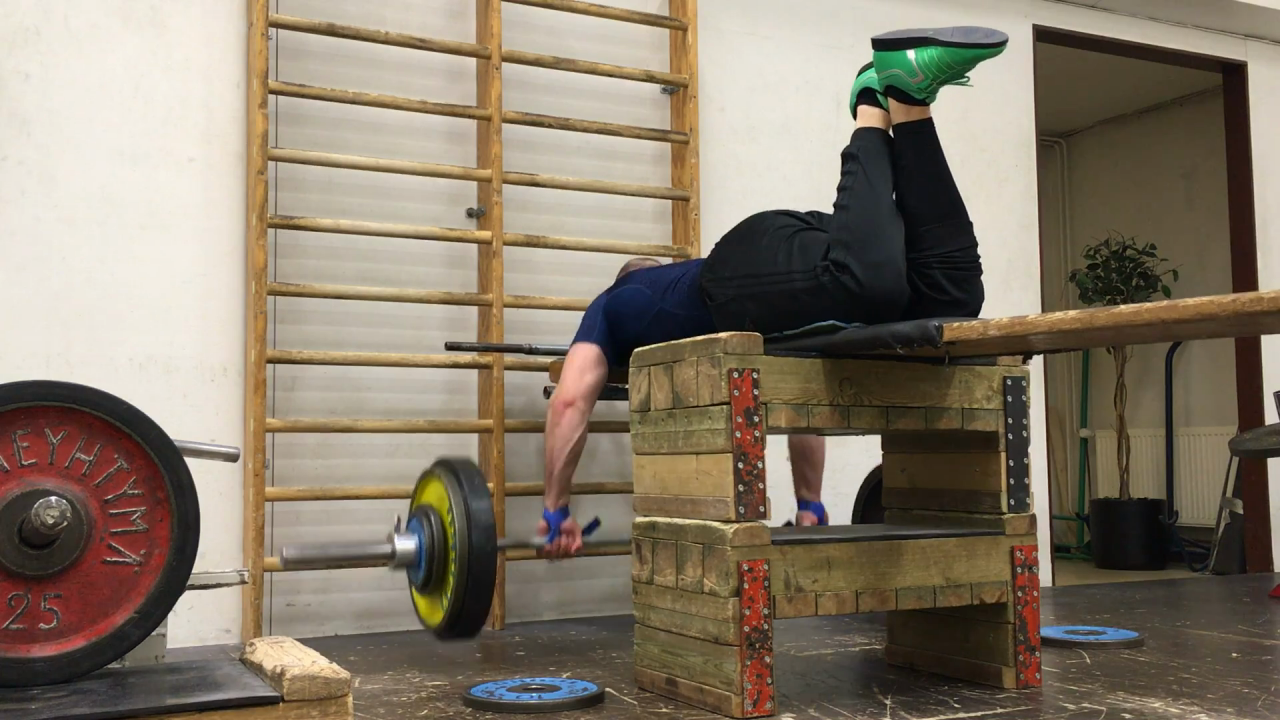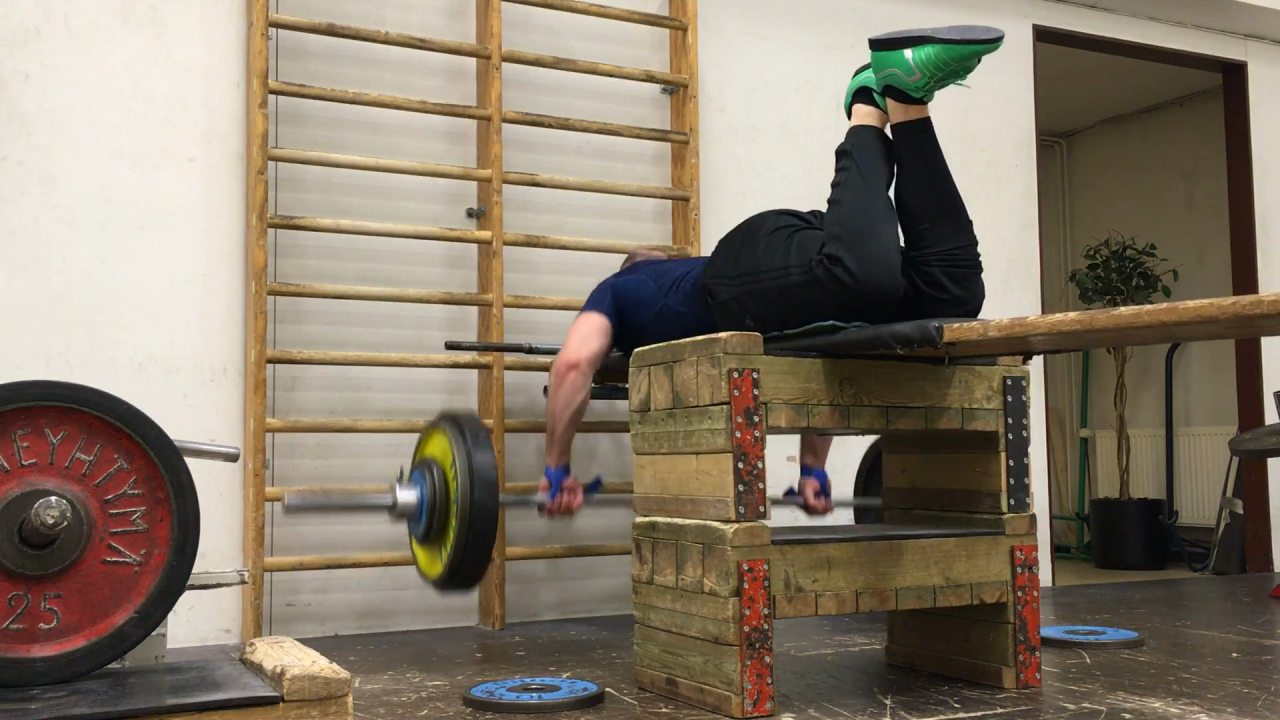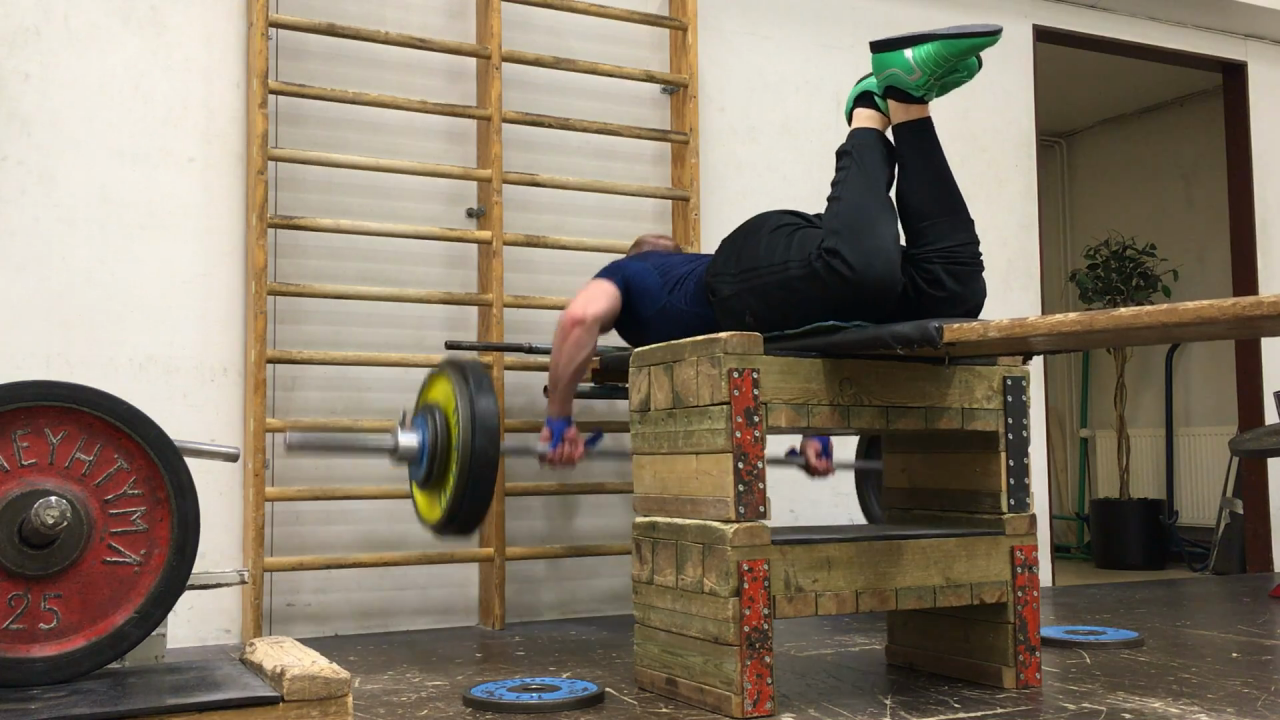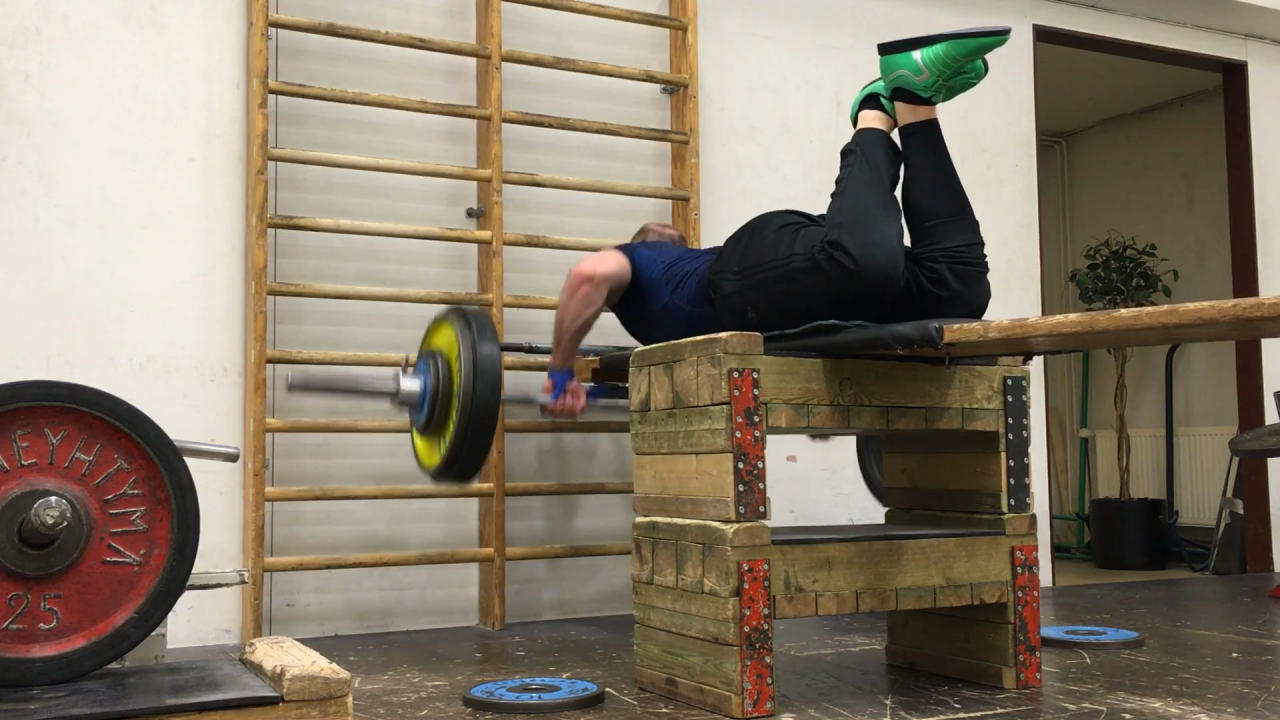
dt=0.1s
person 1, frame 1
left shoulder: (616, 303)
left elbow: (571, 399)
left wrist: (556, 514)
right wrist: (809, 502)
left hip: (752, 274)
left knee: (870, 283)
right knee: (951, 291)
left ankle: (873, 111)
person 1, frame 2
left shoulder: (619, 292)
left elbow: (574, 365)
left wrist: (557, 471)
right wrist: (812, 469)
left hip: (753, 273)
right knee: (952, 290)
left ankle: (869, 109)
person 1, frame 3
left shoulder: (629, 274)
left elbow: (582, 317)
left wrist: (559, 419)
right wrist: (816, 429)
left hip: (754, 274)
right knee: (954, 285)
left ankle: (869, 114)
person 1, frame 4
left shoulder: (634, 264)
left elbow: (592, 274)
left wrist: (561, 371)
left hip: (752, 289)
right knee: (958, 288)
left ankle: (875, 116)
